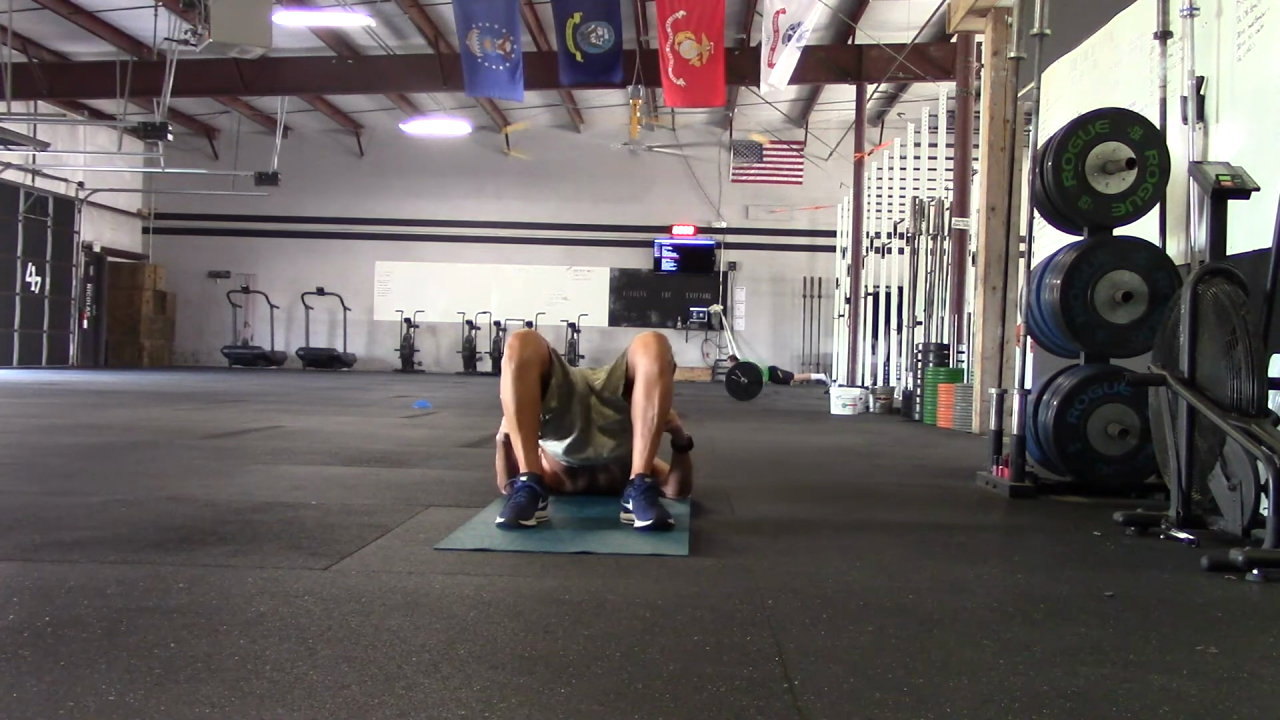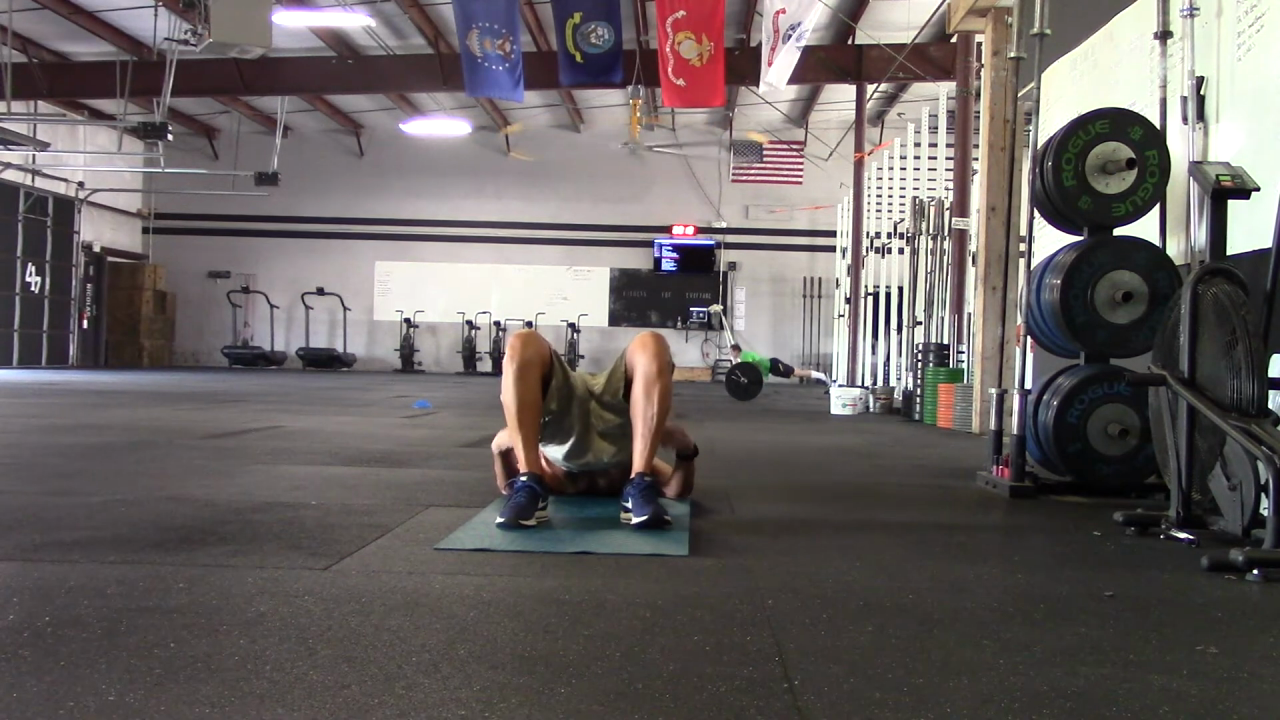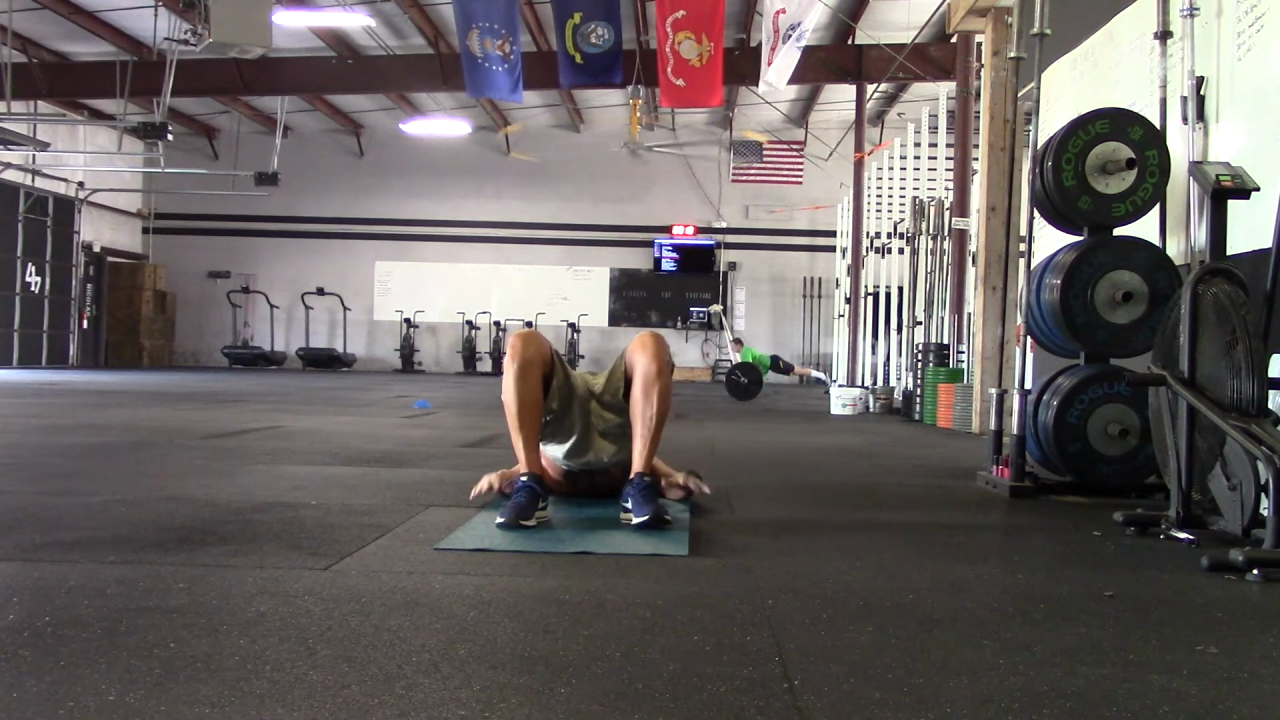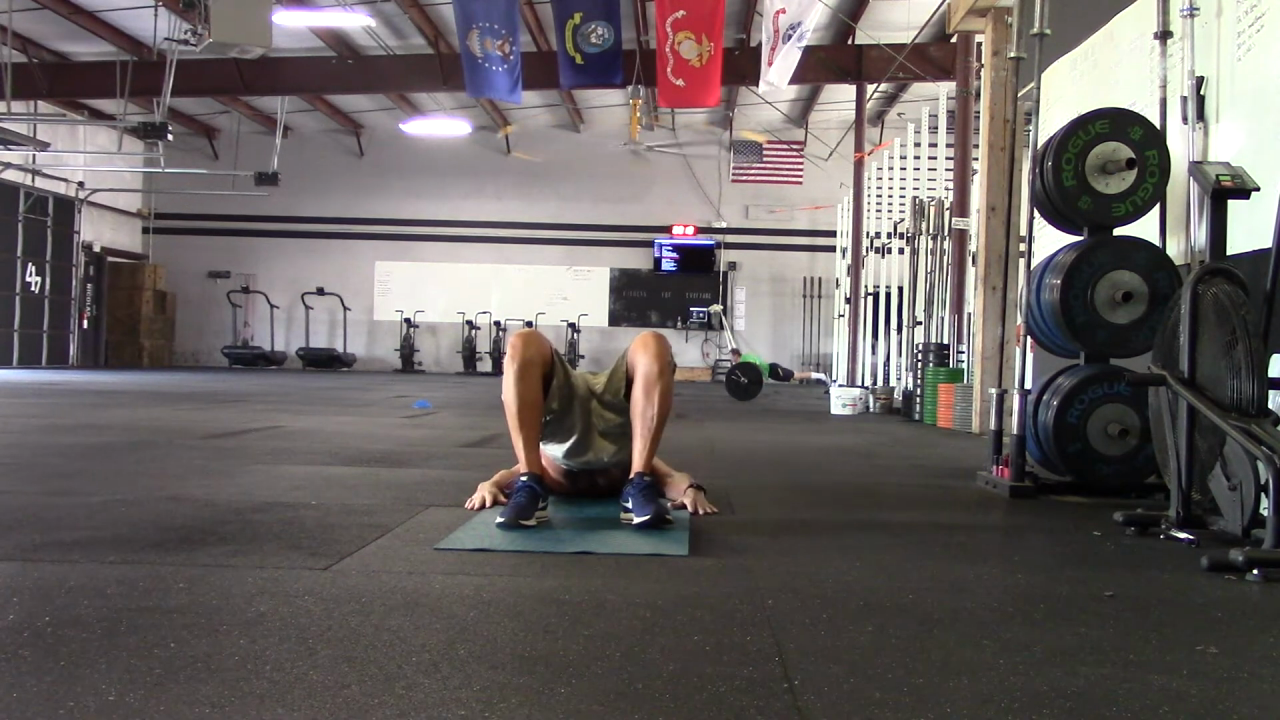
dt=0.2s
person 1, frame 1
left shoulder: (637, 459)
left elbow: (677, 490)
right elbow: (508, 486)
left wrist: (680, 439)
right wrist: (504, 436)
left ankle: (639, 488)
right ankle: (530, 487)
person 1, frame 2
left shoulder: (638, 454)
left elbow: (678, 490)
right elbow: (508, 486)
left wrist: (686, 451)
right wrist: (501, 448)
left ankle: (639, 487)
right ankle: (530, 487)
person 1, frame 3
left shoulder: (640, 455)
left elbow: (675, 487)
left wrist: (686, 479)
right wrist: (497, 476)
right knee: (523, 343)
left ankle: (638, 486)
right ankle: (530, 488)
person 1, frame 4
left shoulder: (638, 454)
right shoulder: (547, 459)
left elbow: (670, 477)
right elbow: (515, 473)
left wrist: (691, 490)
right wrist: (490, 484)
right hip: (561, 460)
left knee: (652, 344)
right knee: (524, 343)
left ankle: (639, 486)
right ankle: (530, 488)
